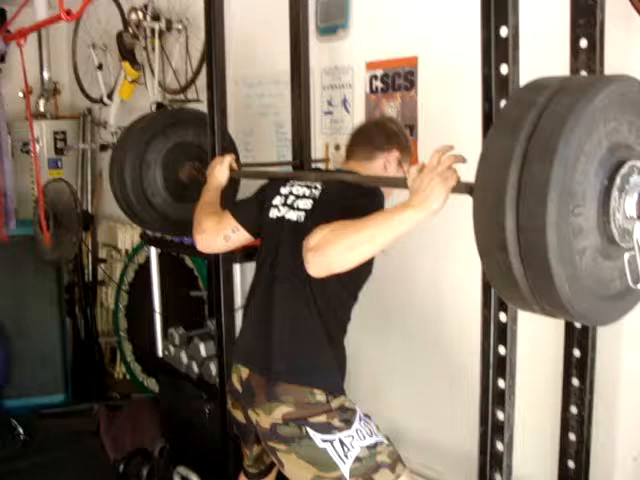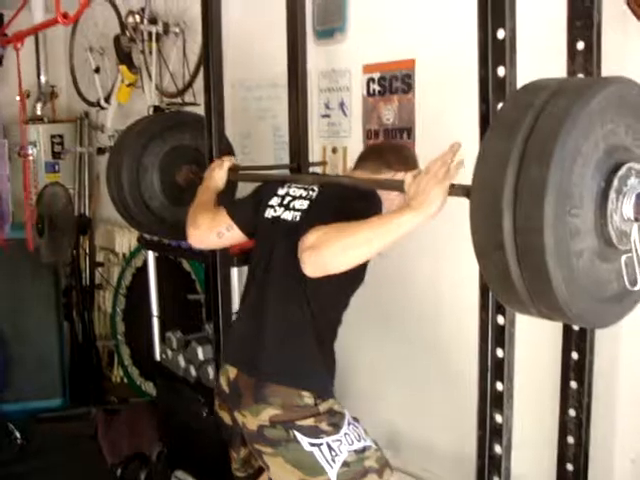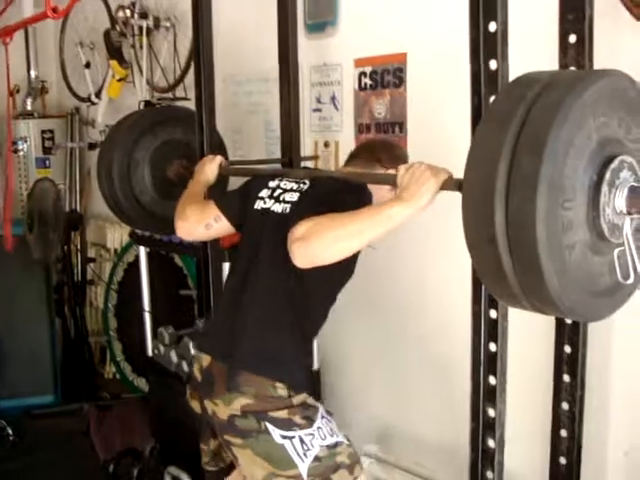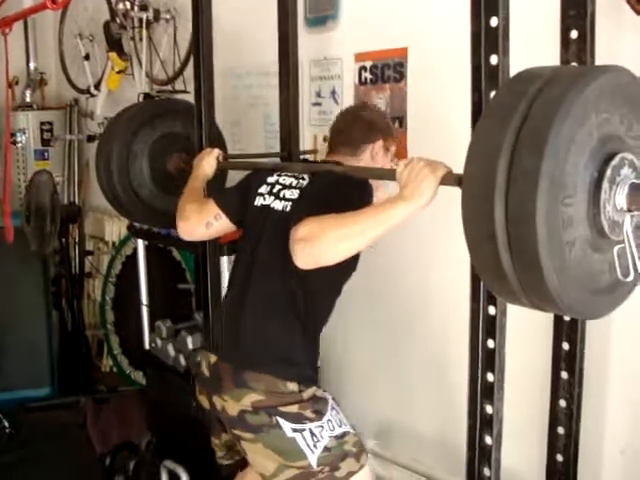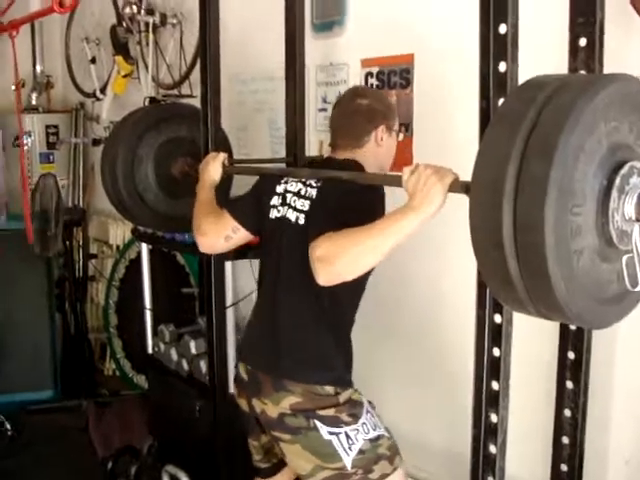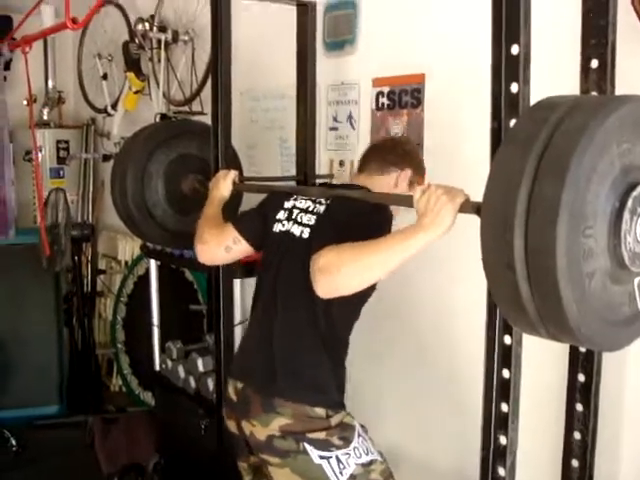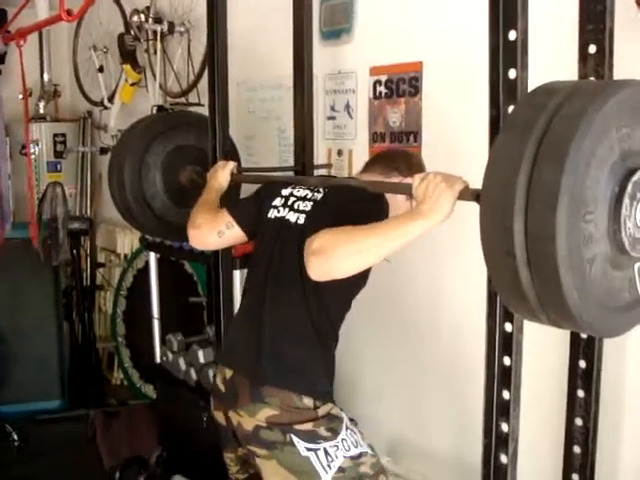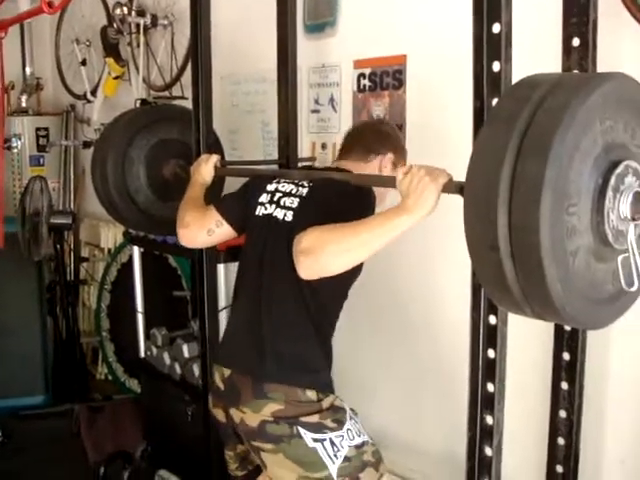
dt=0.3s
person 1, frame 1
left shoulder: (285, 188)
right shoulder: (361, 195)
left elbow: (208, 236)
right elbow: (320, 253)
left wrist: (214, 184)
right wrist: (418, 206)
left hip: (246, 379)
right hip: (299, 394)
person 1, frame 2
left shoulder: (283, 190)
right shoulder: (360, 200)
left elbow: (201, 232)
right elbow: (316, 254)
left wrist: (211, 185)
right wrist: (415, 210)
left hip: (236, 380)
right hip: (288, 398)
person 1, frame 3
left shoulder: (273, 183)
right shoulder: (351, 194)
left elbow: (189, 223)
right elbow: (306, 245)
left wrist: (201, 179)
right wrist: (405, 203)
left hip: (210, 373)
right hip: (263, 390)
person 1, frame 4
left shoulder: (273, 178)
right shoulder: (350, 187)
left elbow: (190, 224)
right elbow: (308, 245)
left wrist: (200, 174)
right wrist: (406, 200)
left hip: (218, 371)
right hip: (271, 387)
person 1, frame 5
left shoulder: (283, 181)
right shoulder: (359, 189)
left elbow: (210, 237)
right elbow: (328, 263)
left wrist: (207, 181)
right wrist: (417, 209)
left hip: (254, 373)
right hip: (307, 389)
person 1, frame 6
left shoulder: (291, 200)
right shoulder: (369, 212)
left elbow: (210, 247)
right elbow: (329, 275)
left wrist: (216, 195)
right wrist: (425, 228)
left hip: (243, 393)
right hip: (300, 411)
person 1, frame 7
left shoulder: (285, 190)
right shoulder: (368, 204)
left elbow: (202, 232)
right elbow: (323, 258)
left wrist: (215, 186)
right wrist: (423, 216)
left hip: (232, 383)
right hip: (287, 401)
person 1, frame 8
left shoulder: (272, 184)
right shoulder: (353, 195)
left elbow: (191, 231)
right elbow: (312, 256)
left wrist: (199, 181)
right wrist: (409, 210)
left hip: (229, 379)
right hip: (285, 394)
